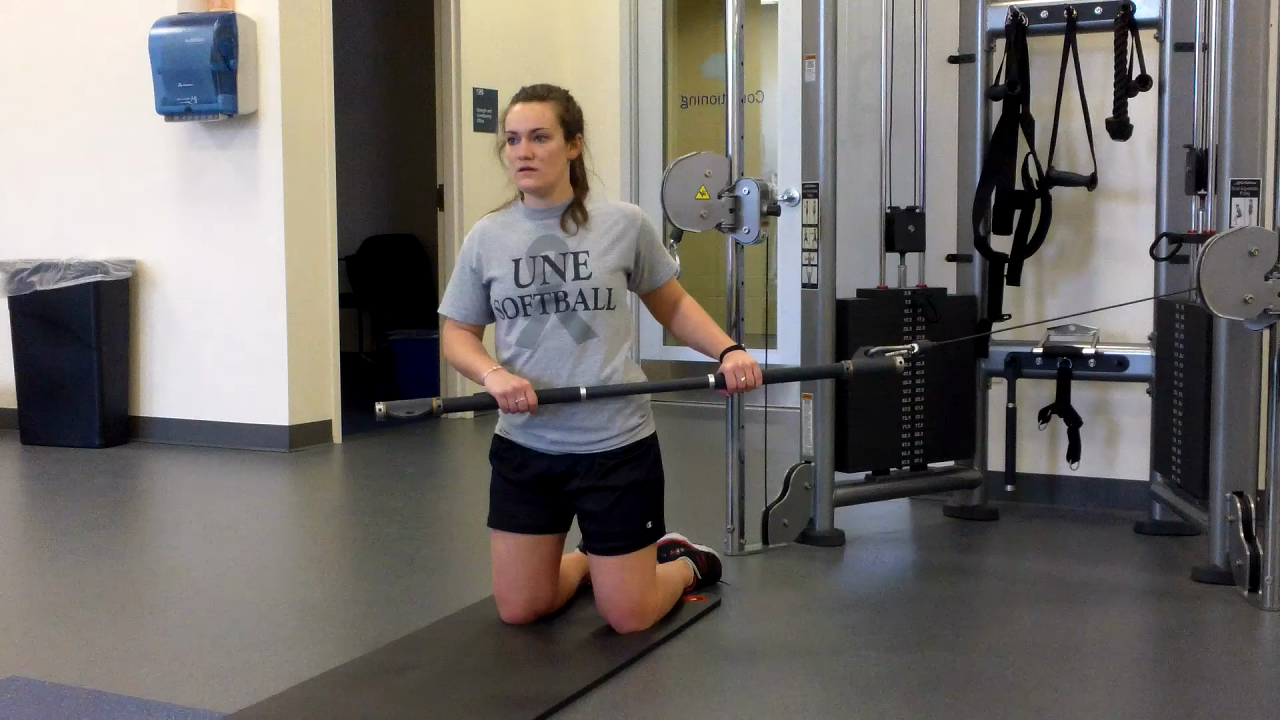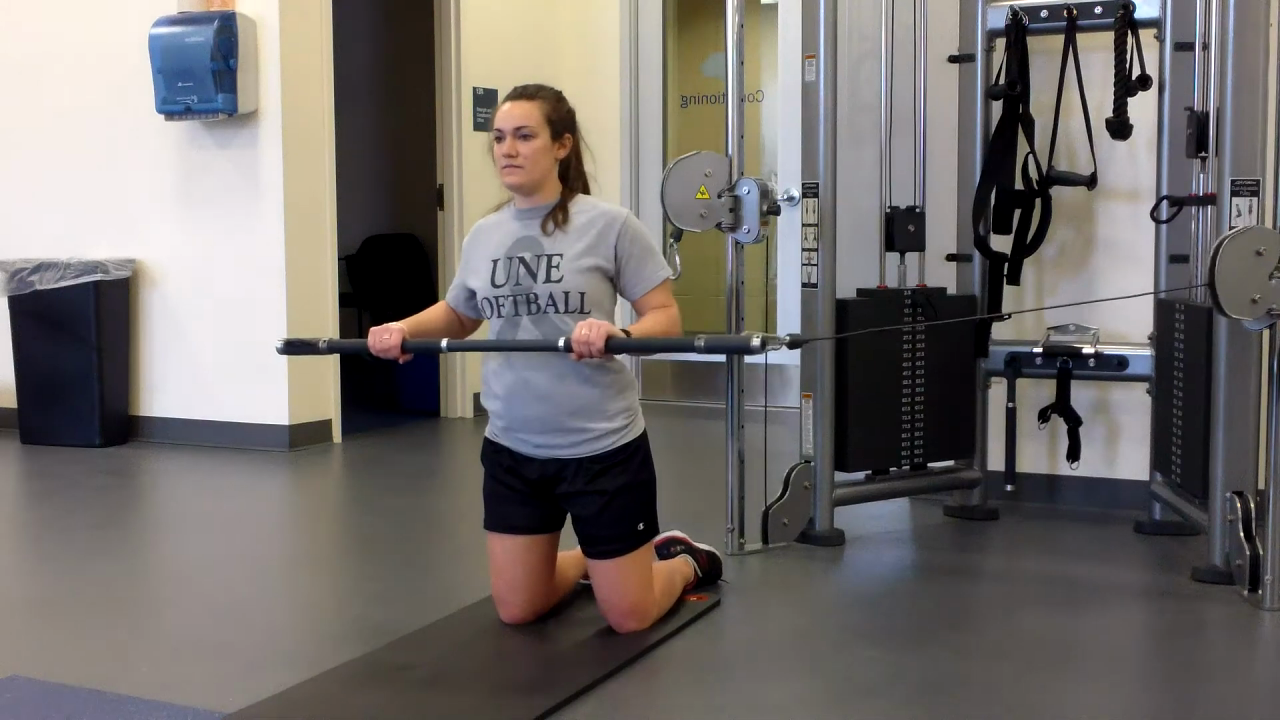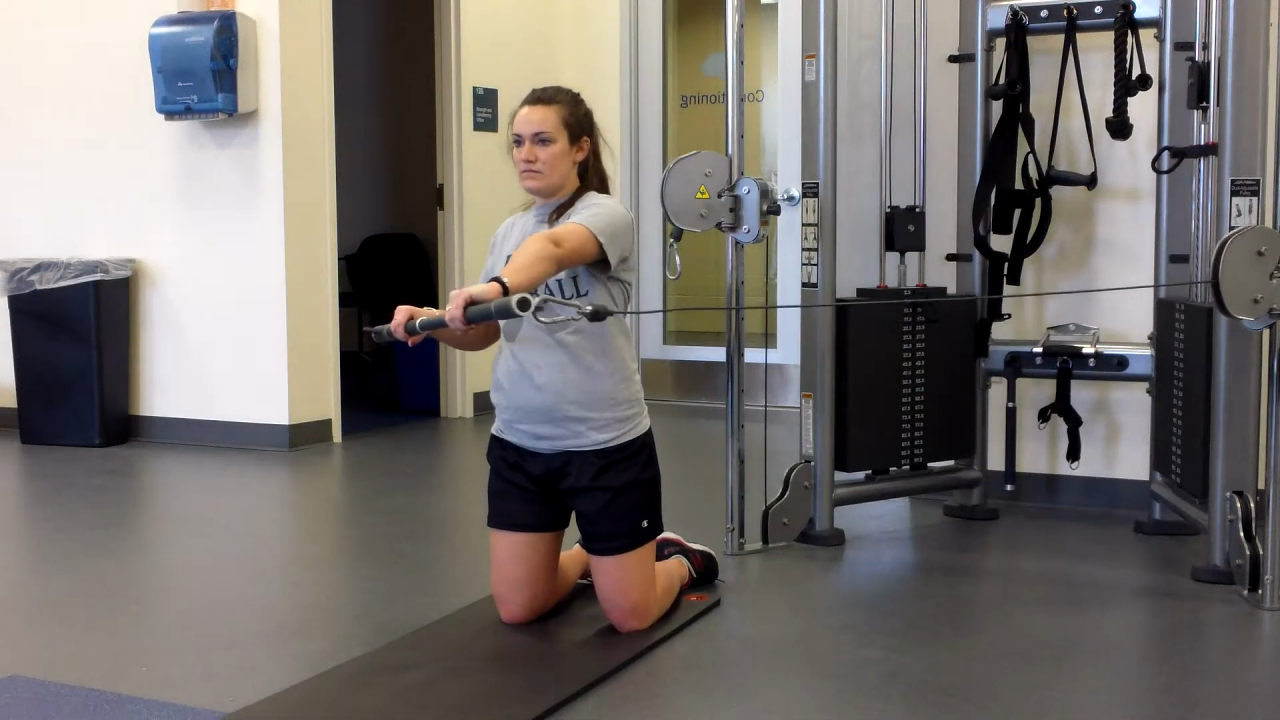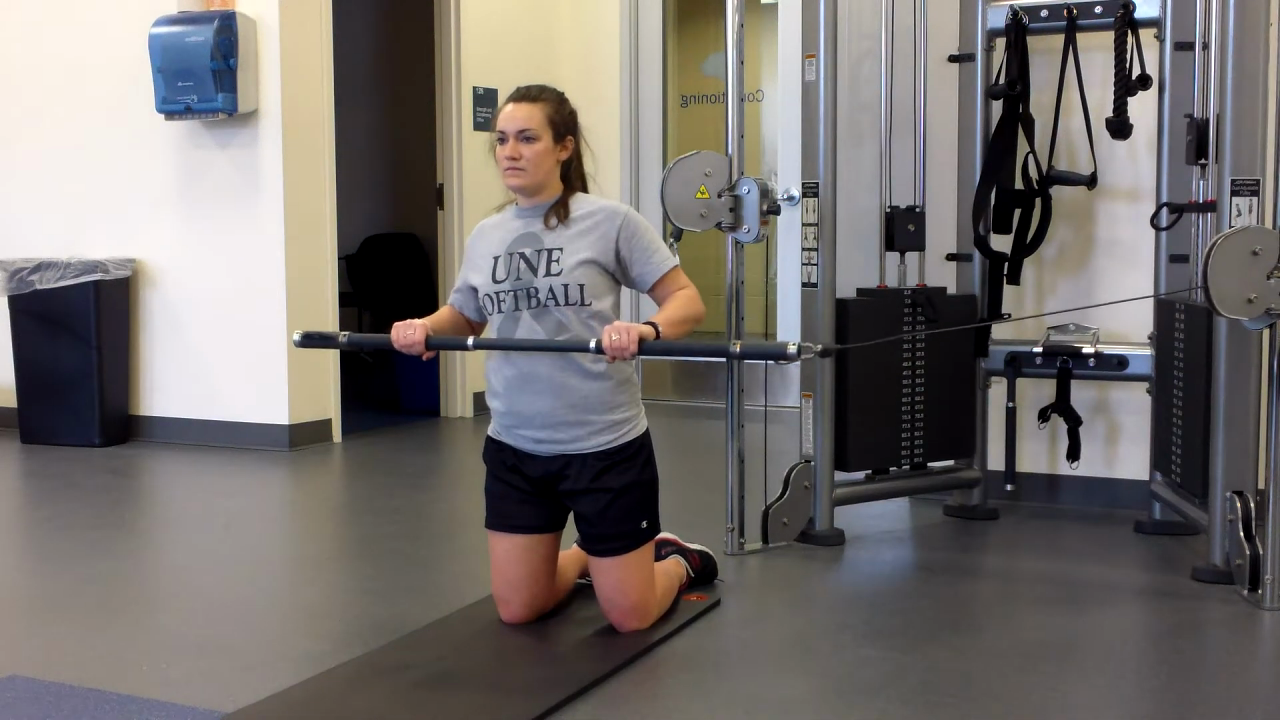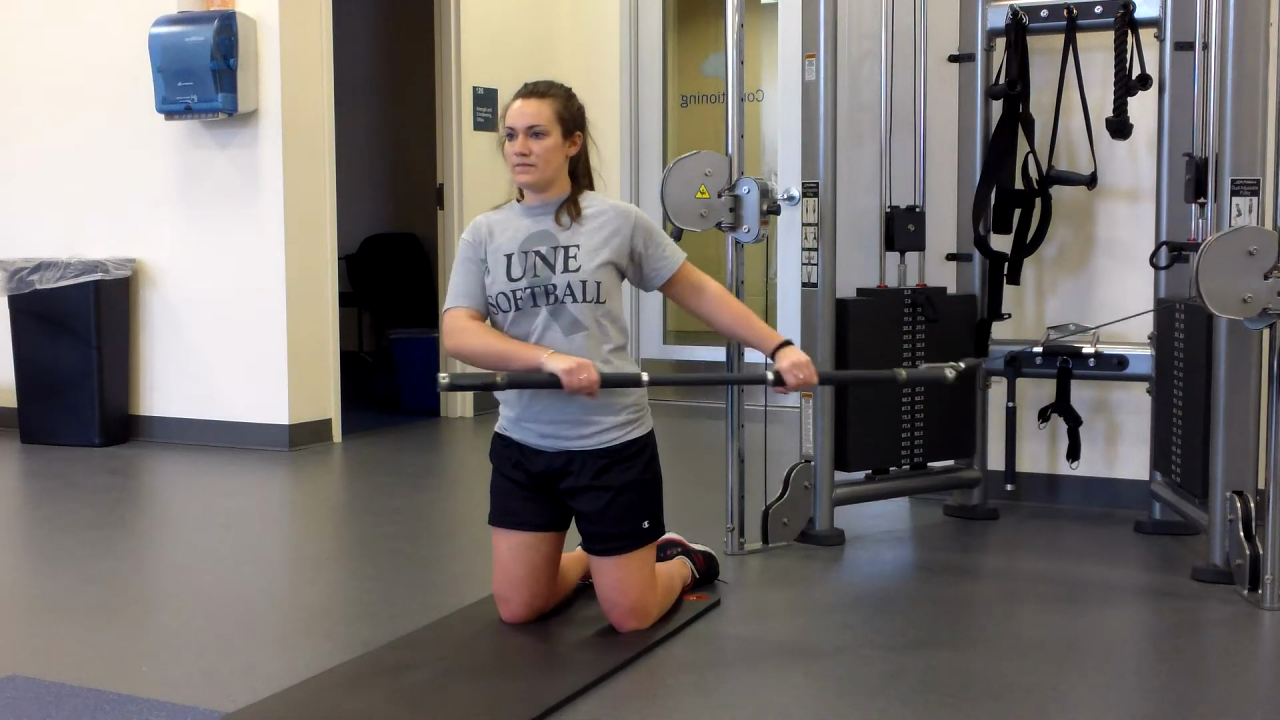
dt=1s
person 1, frame 1
left shoulder: (624, 224)
right shoulder: (486, 237)
left elbow: (672, 305)
right elbow: (457, 334)
left wrist: (728, 351)
right wrist: (492, 374)
left hip: (615, 444)
right hip: (524, 447)
left knee: (629, 617)
right knee: (519, 610)
left ankle: (686, 562)
right ankle: (591, 561)
person 1, frame 2
left shoulder: (610, 226)
right shoulder: (482, 235)
left elbow: (666, 318)
right elbow: (457, 316)
left wrist: (618, 334)
right wrist: (403, 328)
left hip: (601, 446)
right hip: (511, 449)
left knee: (629, 617)
right knee: (517, 611)
left ankle: (682, 560)
right ankle: (587, 559)
person 1, frame 3
left shoulder: (603, 215)
right shoulder: (508, 231)
left elbow: (553, 247)
right elbow: (482, 332)
left wrist: (494, 287)
right wrist: (428, 320)
left hip: (605, 443)
right hip: (518, 444)
left knee: (631, 616)
right knee: (517, 609)
left ankle: (680, 561)
right ankle: (586, 558)
person 1, frame 4
left shoulder: (610, 222)
right shoulder: (485, 235)
left elbow: (687, 302)
right elbow: (463, 319)
left wrist: (647, 331)
right wrist: (423, 327)
left hip: (604, 445)
right hip: (515, 448)
left knee: (630, 615)
right knee: (517, 611)
left ankle: (677, 560)
right ankle: (586, 557)
person 1, frame 5
left shoulder: (617, 222)
right shoulder: (483, 233)
left elbow: (699, 292)
right elbow: (458, 336)
left wrist: (778, 346)
right wrist: (549, 357)
left hip: (611, 443)
right hip: (523, 445)
left knee: (630, 615)
right knee: (517, 609)
left ankle: (683, 561)
right ankle: (589, 560)
